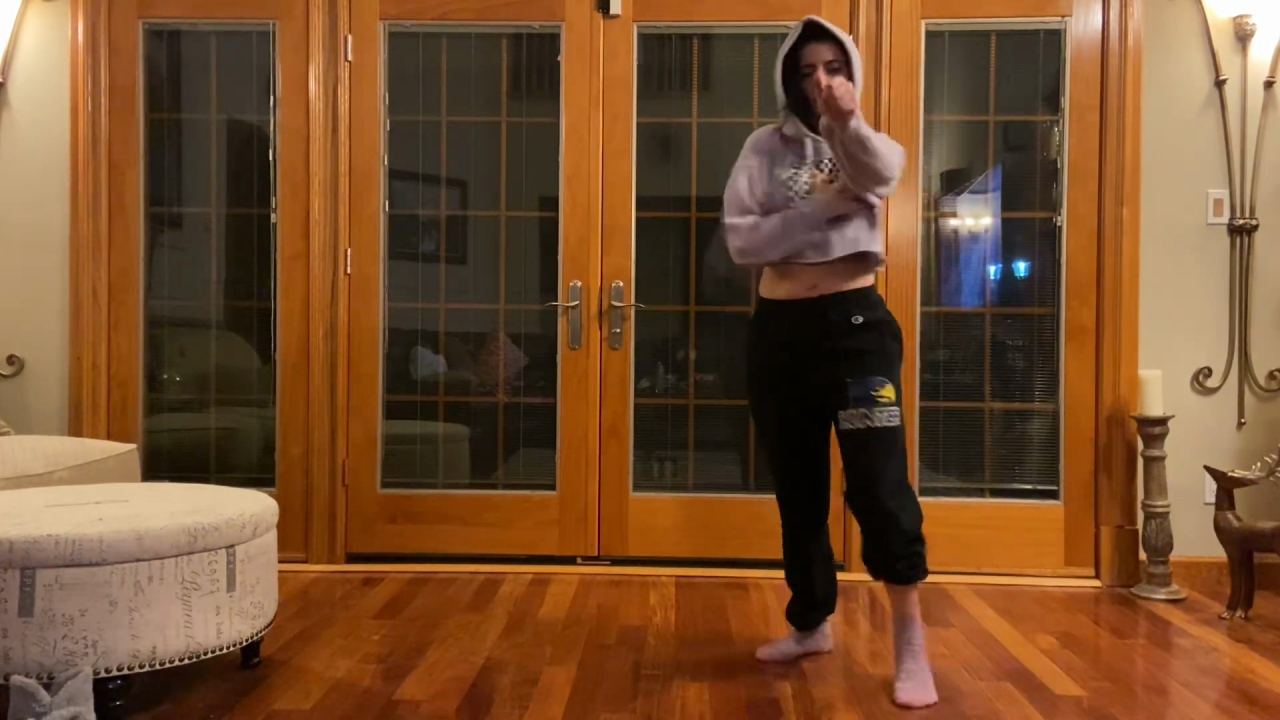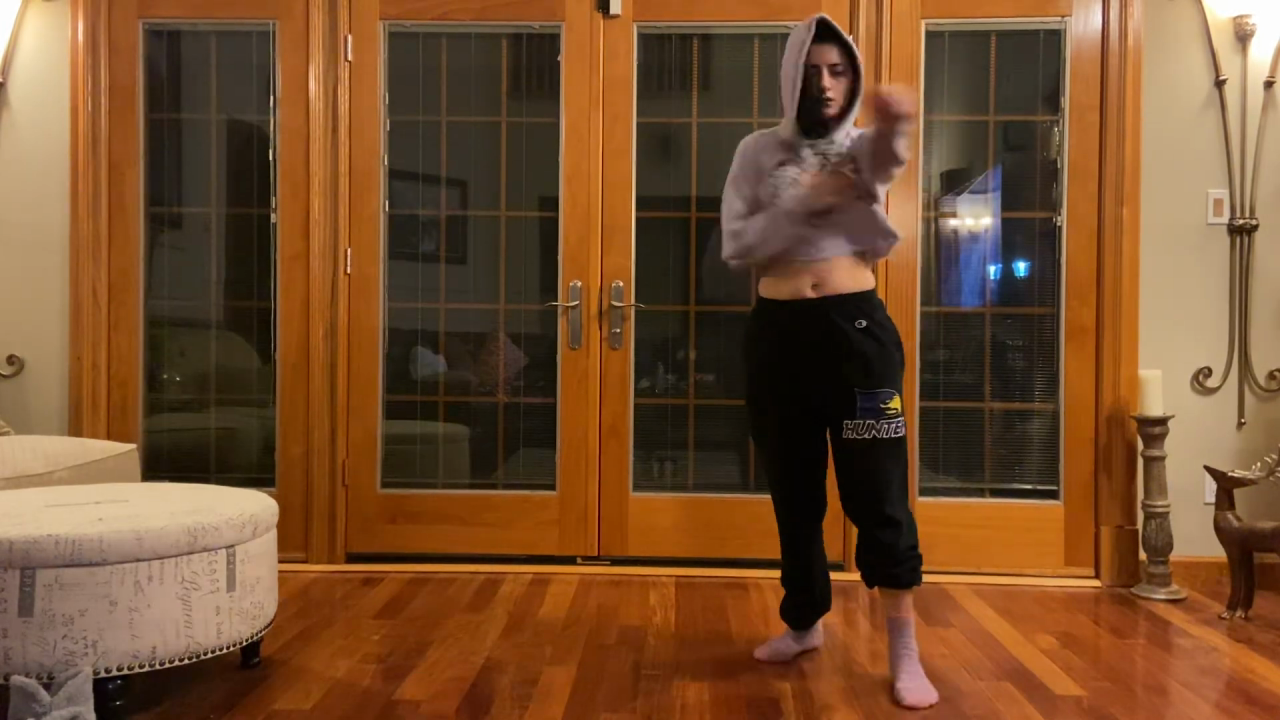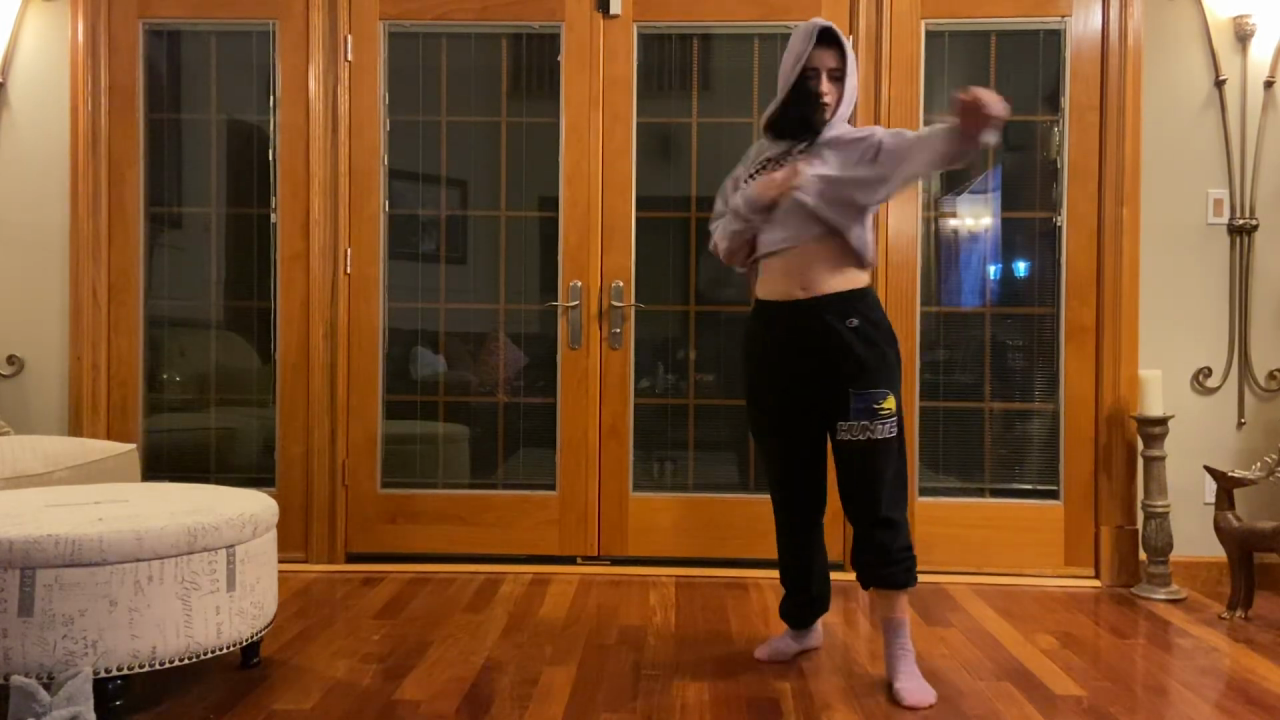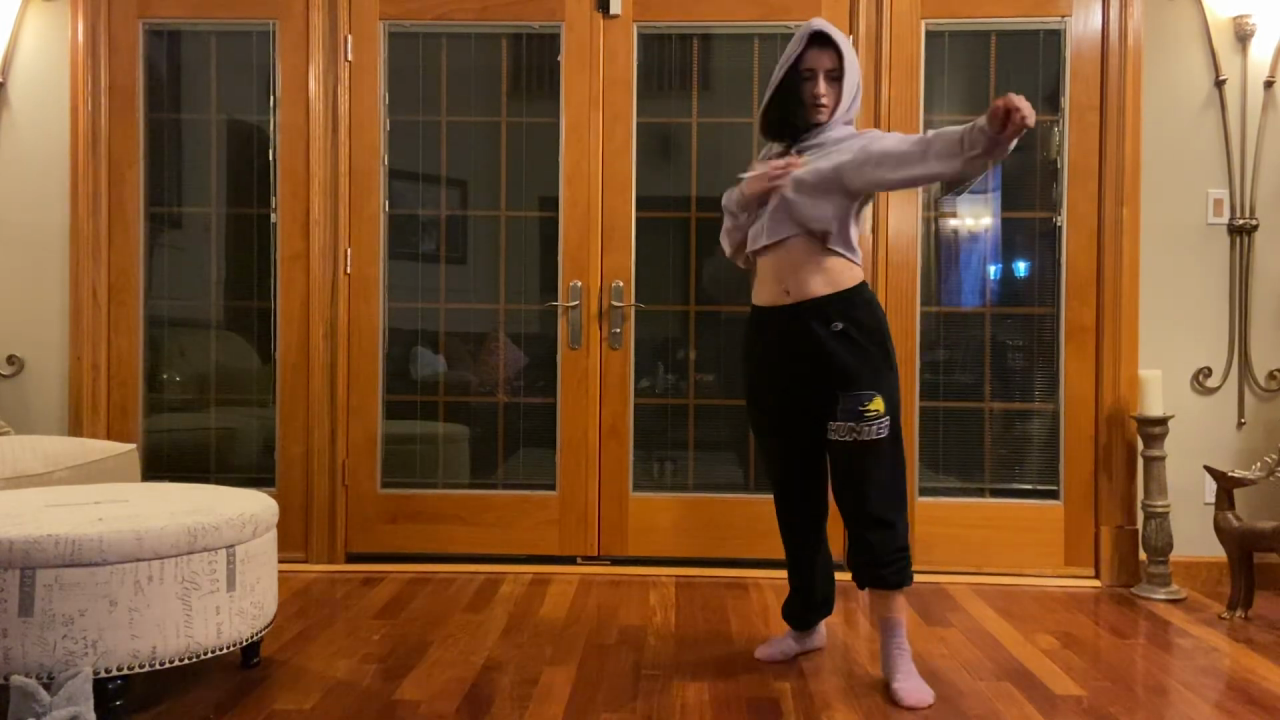
dt=0.1s
person 1, frame 1
left shoulder: (860, 144)
right shoulder: (765, 147)
left elbow: (883, 169)
right elbow: (744, 239)
left wrist: (852, 122)
right wrist: (820, 204)
left hip: (855, 322)
right hip: (780, 330)
left knee: (878, 483)
right knee: (797, 491)
left ankle: (911, 650)
right ankle: (811, 623)
person 1, frame 2
left shoulder: (859, 145)
right shoulder: (759, 151)
left elbow: (887, 159)
right elbow: (737, 244)
left wrist: (890, 123)
right wrist: (804, 204)
left hip: (857, 326)
right hip: (778, 331)
left knee: (878, 490)
right knee: (793, 491)
left ankle: (904, 651)
right ankle: (804, 621)
person 1, frame 3
left shoulder: (857, 147)
right shoulder: (758, 157)
left elbow: (920, 153)
right elbow: (724, 245)
left wrist: (969, 127)
right wrist: (748, 198)
left hip: (848, 326)
right hip: (772, 334)
left knee: (874, 489)
right knee: (791, 492)
left ankle: (901, 653)
right ankle: (802, 621)
person 1, frame 4
left shoulder: (856, 149)
right shoulder: (768, 157)
left elbow: (930, 154)
right elbow: (735, 246)
left wrist: (994, 131)
right wrist: (745, 196)
left hip: (842, 325)
right hip: (771, 335)
left knee: (870, 489)
right knee: (795, 493)
left ankle: (896, 653)
right ankle: (805, 622)
